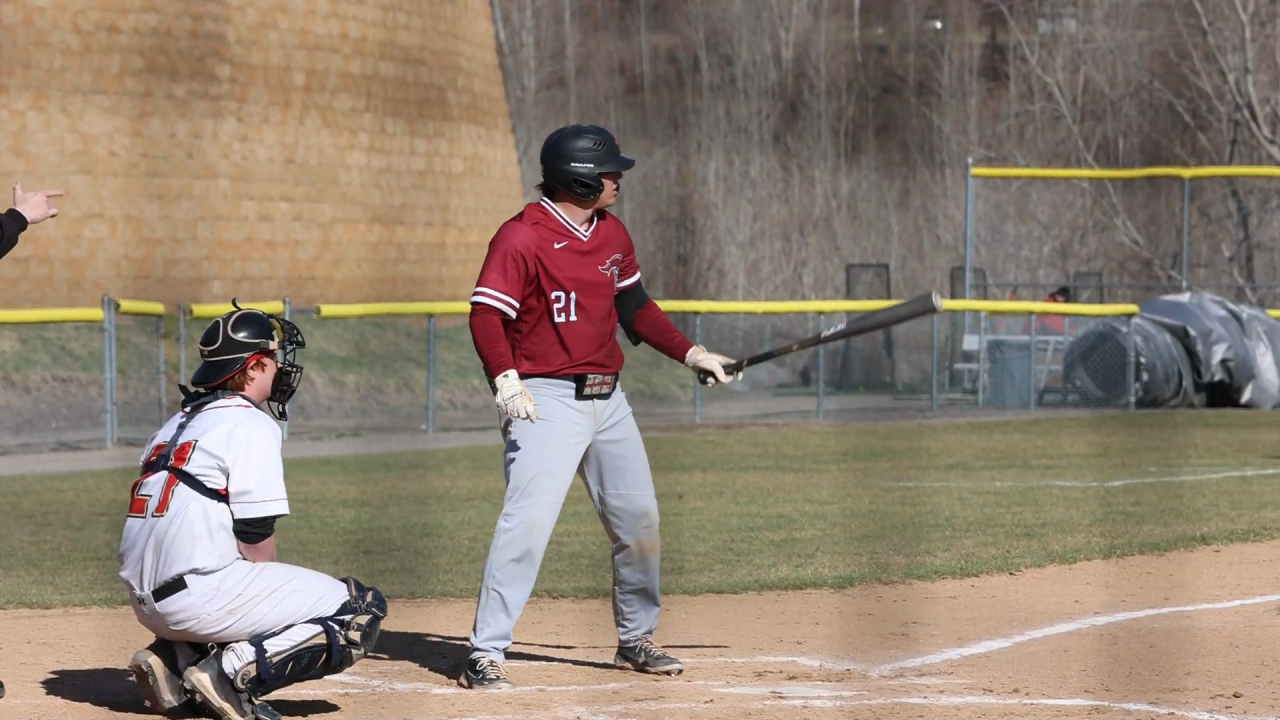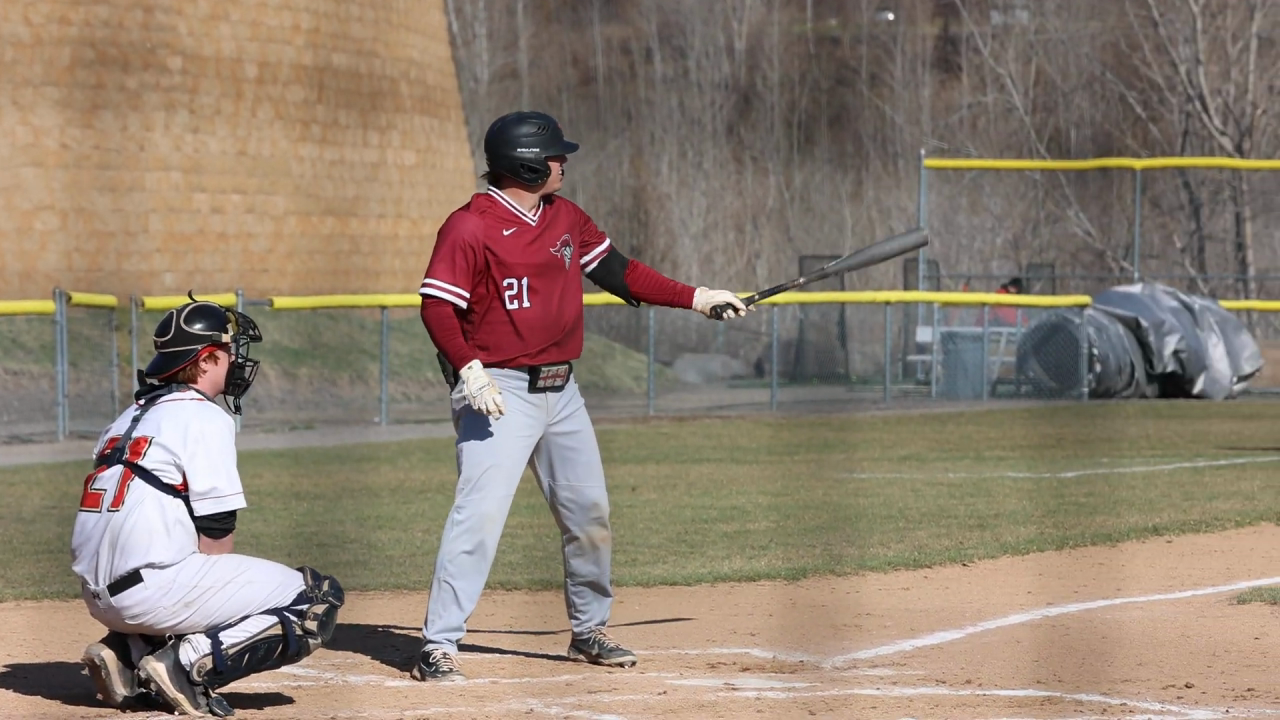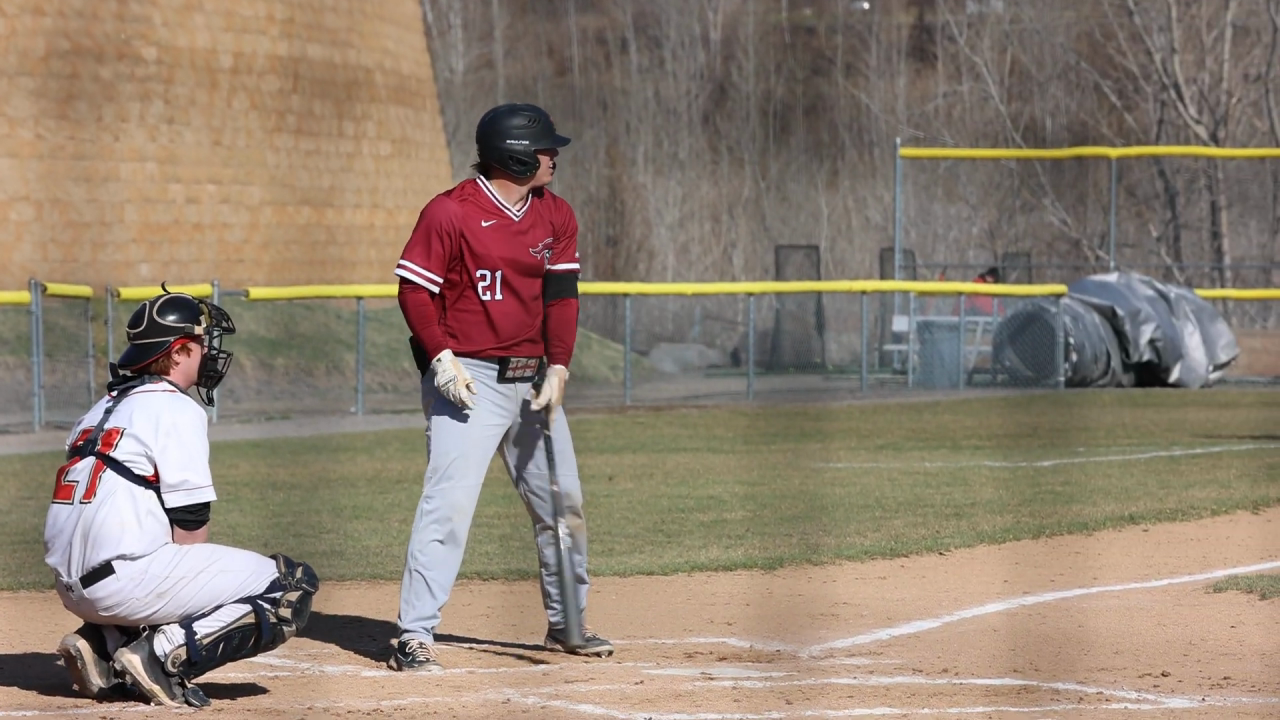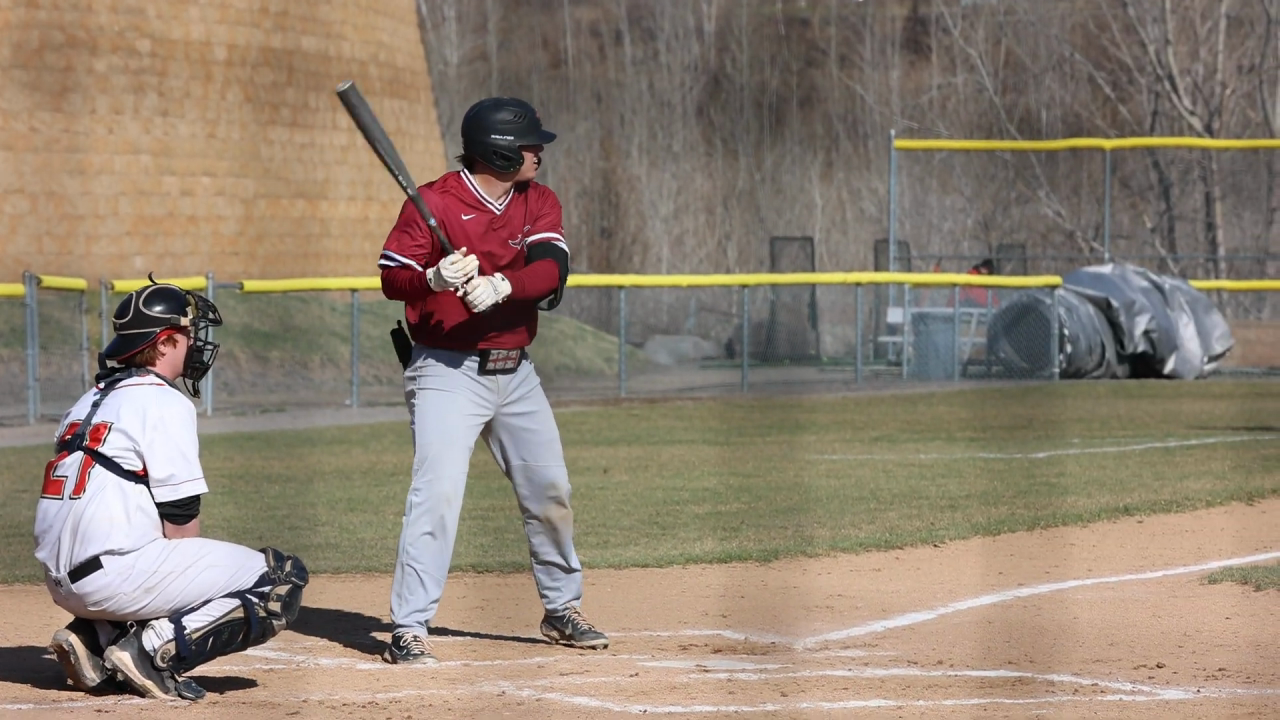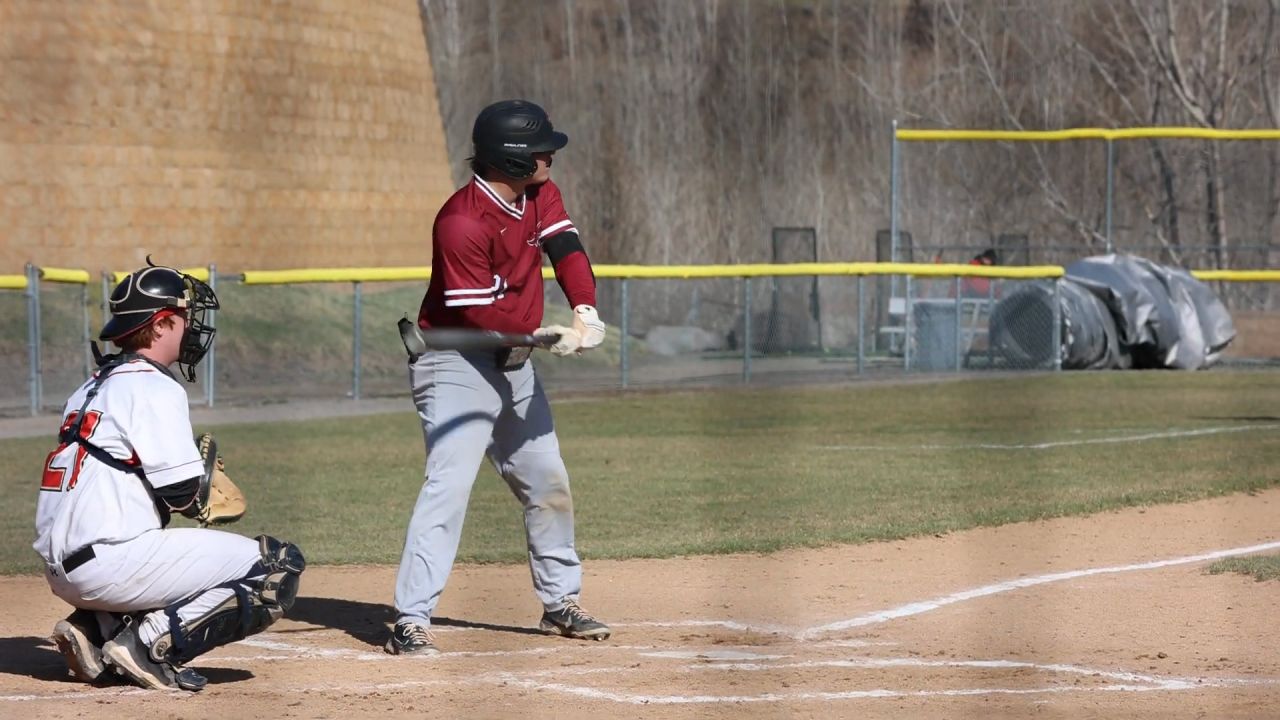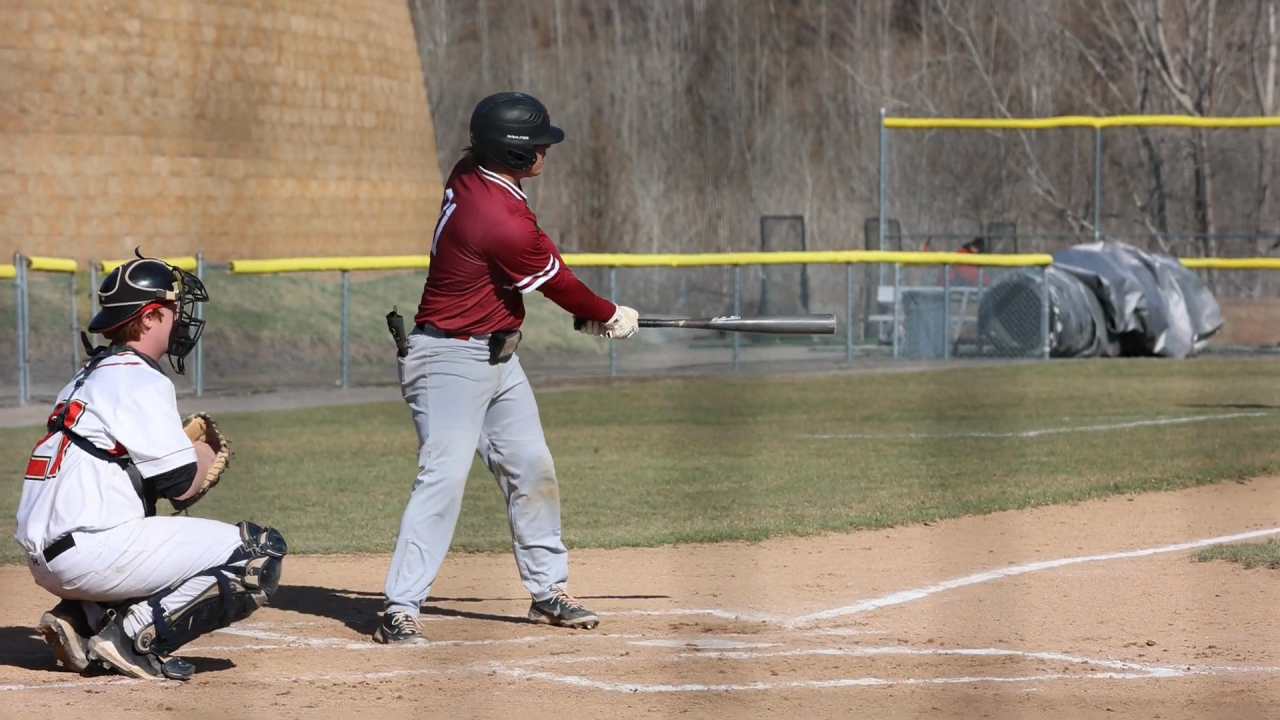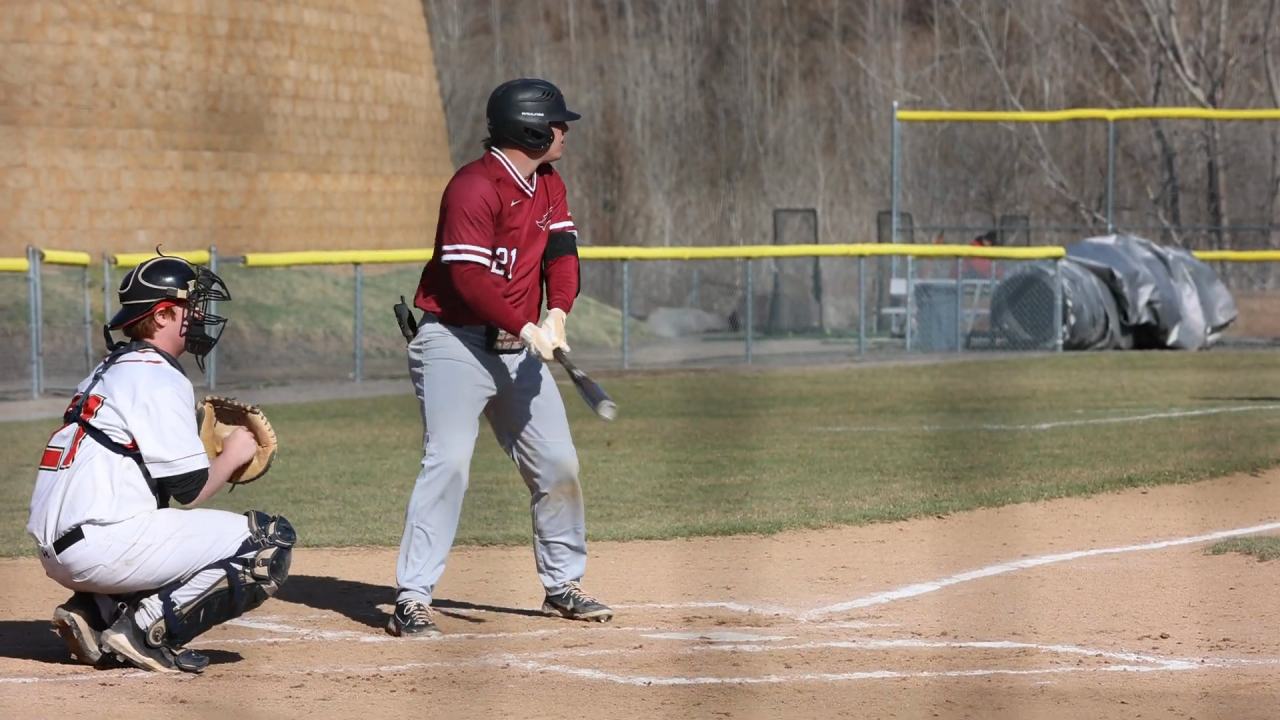
dt=0.4s
person 1, frame 1
left shoulder: (612, 232)
right shoulder: (522, 236)
left elbow: (634, 306)
right elbow: (485, 315)
left wrist: (691, 352)
right wrist: (506, 378)
left hip: (608, 398)
right hip: (545, 402)
left knee: (639, 520)
right knee: (526, 523)
left ankle: (634, 638)
right ankle: (484, 652)
person 1, frame 2
left shoulder: (566, 216)
right shoulder: (469, 226)
left elbow: (618, 271)
right elbow: (437, 308)
left wrist: (694, 298)
right wrist: (470, 370)
left hip: (561, 390)
right hip: (500, 392)
left knee: (589, 511)
right knee: (478, 514)
left ankle: (589, 631)
right ankle: (438, 644)
person 1, frame 3
left shoulder: (557, 214)
right shoulder: (449, 212)
left elbow: (563, 298)
right elbow: (414, 291)
left wrist: (557, 368)
right wrist: (444, 359)
left hip: (531, 380)
right hip: (466, 379)
left knee: (562, 500)
right knee: (450, 503)
left ankle: (565, 622)
right ankle: (414, 634)
person 1, frame 4
left shoulder: (541, 202)
right shoulder: (432, 202)
left elbow: (551, 273)
right elbow: (392, 278)
left wrist: (500, 285)
right wrist: (436, 276)
left hip: (516, 370)
right hip: (447, 371)
left knee: (549, 491)
right knee: (437, 495)
left ankle: (562, 609)
right ankle: (408, 628)
person 1, frame 5
left shoulder: (541, 194)
right shoulder: (463, 223)
left elbow: (568, 253)
right elbow: (479, 316)
left wrist: (585, 310)
right wrist: (546, 335)
left hip: (513, 365)
right hip: (458, 365)
left knee: (547, 481)
right knee: (449, 486)
left ankle: (562, 602)
right ankle: (410, 620)
person 1, frame 6
left shoulder: (475, 174)
right shoulder: (498, 219)
left elbow: (540, 245)
right elbow: (553, 281)
left wrist: (592, 309)
right wrist: (608, 314)
left hip: (498, 353)
right hip: (450, 359)
left knee: (532, 469)
right knee: (444, 475)
left ankle: (548, 592)
right ankle: (401, 608)
person 1, frame 7
left shoulder: (550, 186)
right shoulder: (476, 186)
left elbow: (563, 256)
right elbow: (462, 278)
left wrist: (556, 314)
right wrist: (524, 329)
left hip: (519, 350)
right hip: (456, 344)
left knee: (559, 466)
right knee: (447, 464)
left ankle: (563, 585)
right ankle: (412, 599)
person 2, frame 1
left shoulder: (179, 422)
right shoulder: (250, 423)
left elbow: (187, 524)
right elbow: (255, 538)
right wrist: (262, 597)
left hip: (147, 600)
right hip: (196, 592)
right knee: (362, 611)
left ankle: (173, 660)
right ankle: (231, 671)
person 2, frame 2
left shoulder: (132, 415)
right shoulder: (204, 417)
right elbow: (217, 532)
right wrist: (215, 585)
left hip: (99, 594)
right hip: (151, 588)
right knee: (319, 600)
left ankle: (126, 653)
right ankle: (187, 663)
person 2, frame 3
left shoulder: (104, 407)
right shoulder: (176, 408)
left elbow: (116, 506)
right elbow: (190, 526)
right wrist: (193, 577)
left hip: (72, 586)
right hip: (123, 579)
right knee: (293, 586)
left ankle: (102, 645)
right ankle: (161, 655)
person 2, frame 4
left shoulder: (92, 399)
right shoulder: (165, 402)
left elbow: (102, 498)
right elbow: (180, 519)
right wrist: (191, 570)
left hip: (63, 580)
right hip: (113, 574)
right knee: (284, 579)
left ankle: (95, 639)
right ankle: (151, 650)
person 2, frame 5
left shoulder: (95, 385)
right shoulder: (154, 388)
right elbow: (183, 494)
right wrist: (204, 485)
left hip: (63, 567)
right hip: (107, 563)
right knee: (279, 567)
left ankle: (95, 630)
right ankle: (149, 644)
person 2, frame 6
left shoulder: (89, 375)
right shoulder: (139, 381)
right elbow: (183, 485)
left wrist: (188, 455)
right wrist: (203, 453)
left hip: (46, 556)
right hip: (89, 550)
right knee: (261, 552)
left ankle: (83, 620)
right ankle: (134, 637)
person 2, frame 7
left shoulder: (110, 370)
right shoulder: (160, 379)
right elbow: (191, 491)
left wrist: (215, 456)
right wrist: (233, 455)
left hip: (58, 549)
right hip: (99, 544)
right knee: (270, 542)
left ankle: (96, 612)
right ankle: (146, 629)
